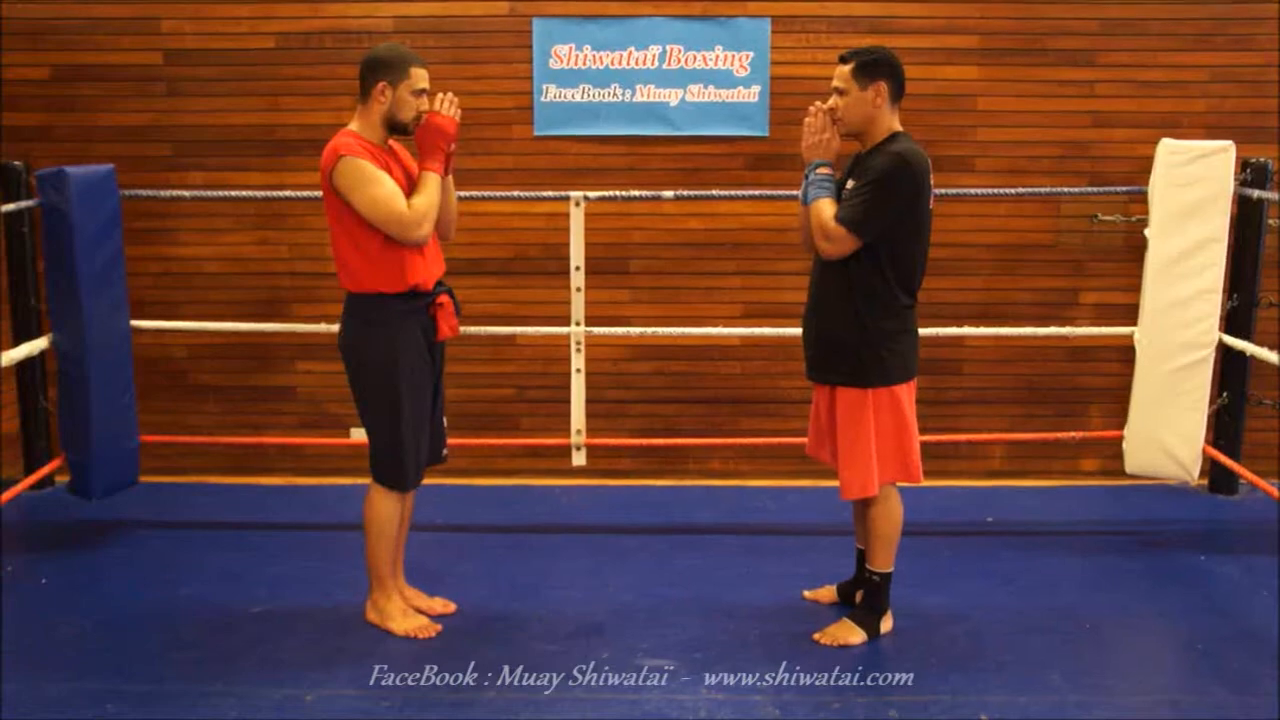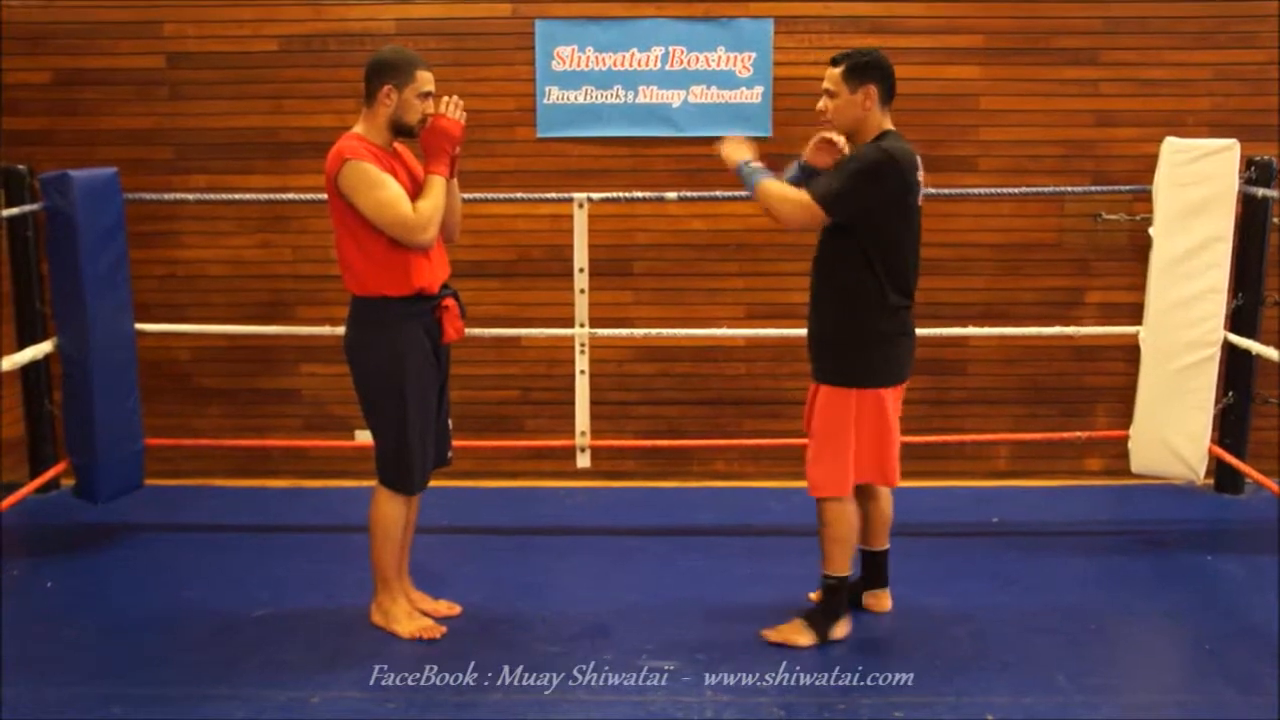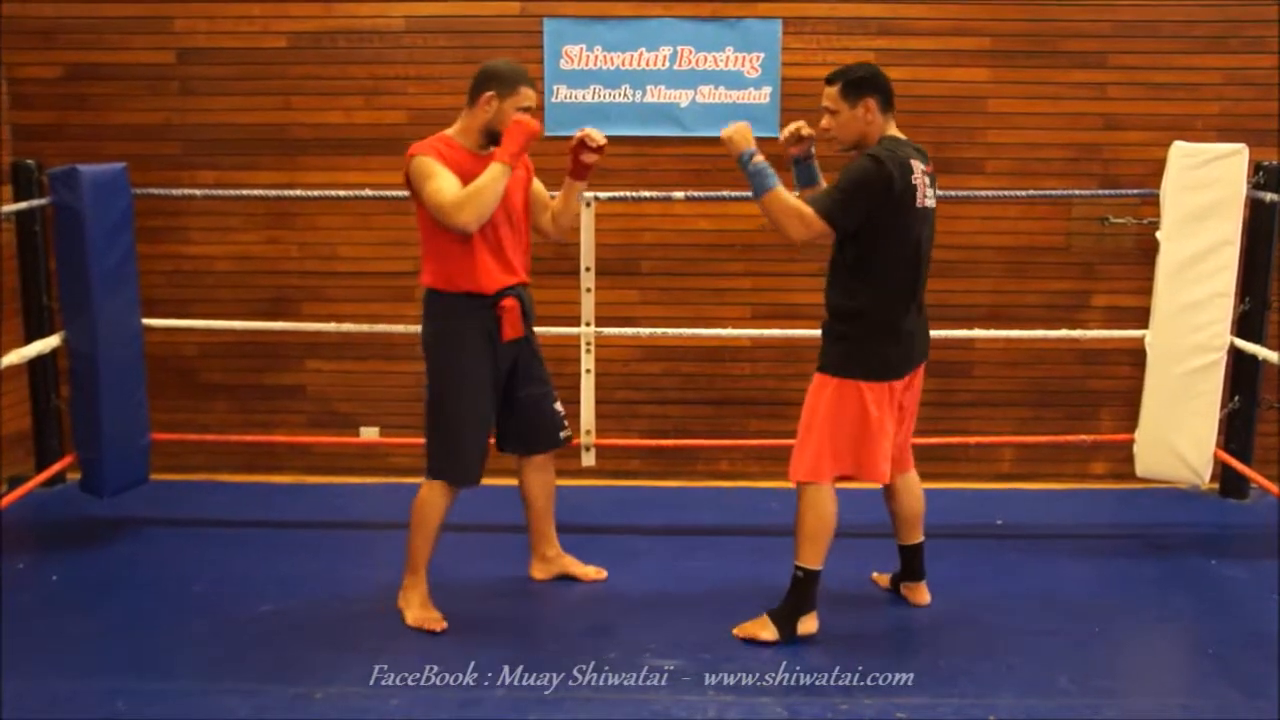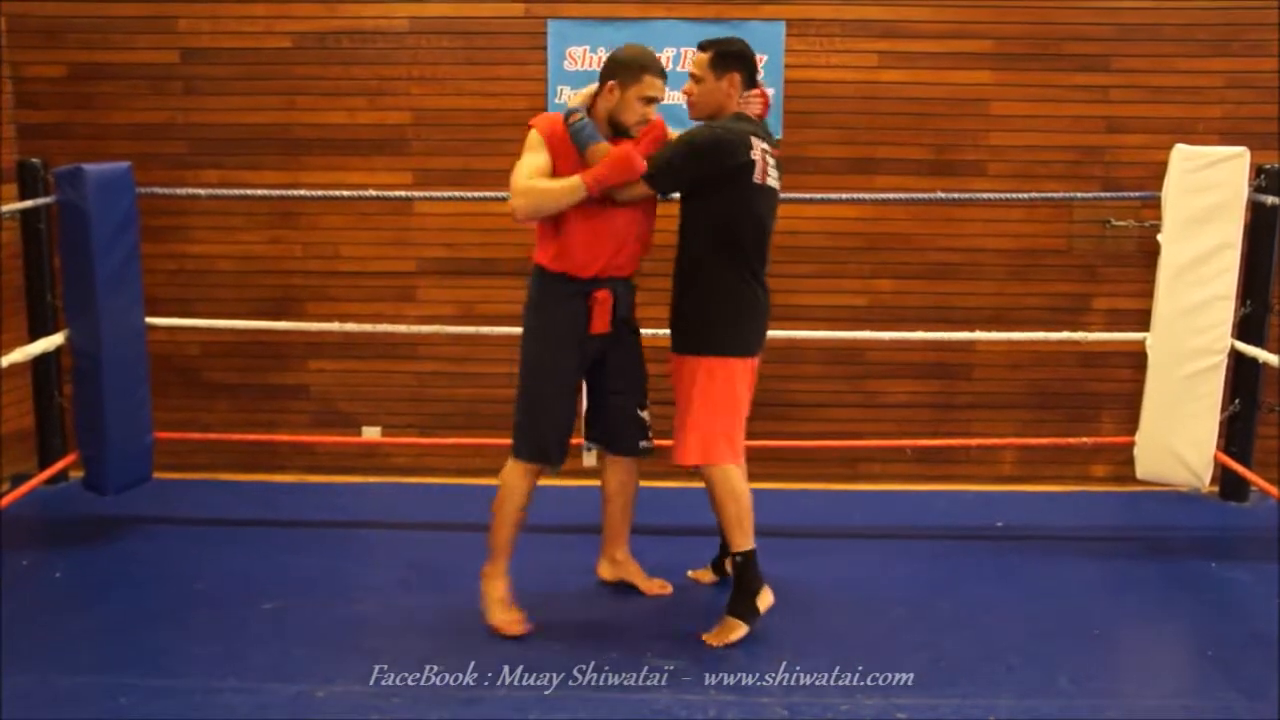
dt=1s
person 1, frame 1
left shoulder: (899, 163)
right shoulder: (865, 162)
left elbow: (832, 240)
right elbow: (811, 239)
left wrist: (819, 166)
right wrist: (816, 165)
left hip: (874, 354)
right hip: (845, 347)
left knee: (876, 480)
right knee: (858, 475)
left ankle: (874, 609)
right ankle: (861, 580)
person 1, frame 2
left shoulder: (882, 162)
right shoulder: (870, 161)
left elbow: (794, 214)
right elbow: (807, 210)
left wrist: (746, 163)
right wrist: (813, 169)
left hip: (862, 353)
right hip: (867, 346)
left knee: (834, 481)
right knee: (867, 475)
left ankle: (827, 612)
right ankle: (872, 584)
person 1, frame 3
left shoulder: (875, 167)
right shoulder: (912, 163)
left elbow: (803, 229)
right elbow: (828, 214)
left wrist: (750, 159)
right wrist: (803, 161)
left hip: (861, 352)
right hip: (903, 344)
left knee: (815, 471)
right knee: (896, 462)
left ankle: (798, 607)
right ankle: (913, 577)
person 1, frame 4
left shoulder: (717, 142)
right shoulder: (753, 138)
left elbow: (626, 184)
left hip: (720, 324)
right hip: (726, 316)
left knee: (714, 451)
right knee: (722, 443)
left ankle: (750, 587)
right ankle: (733, 552)
person 2, frame 1
left shoulder: (394, 150)
right shoulder: (350, 157)
left elbow: (444, 228)
right elbow: (413, 228)
left wrist: (441, 156)
right wrist: (433, 155)
left hip: (417, 316)
right hip: (382, 322)
left knee: (412, 462)
right knee: (393, 468)
left ankle: (396, 583)
right ankle: (380, 599)
person 2, frame 2
left shoulder: (400, 152)
right shoulder: (355, 161)
left elbow: (447, 232)
right elbow: (418, 232)
left wrist: (446, 159)
right wrist: (438, 159)
left hip: (423, 319)
right hip: (387, 325)
left knee: (418, 467)
right knee: (400, 472)
left ankle: (401, 585)
right ankle: (385, 602)
person 2, frame 3
left shoulder: (511, 156)
right shoulder: (429, 157)
left elbow: (555, 226)
right elbow: (464, 216)
left wrist: (578, 171)
right wrist: (507, 154)
left hip: (511, 313)
right hip: (459, 318)
left knee: (541, 441)
right knee: (450, 465)
left ankle: (547, 554)
right ankle: (414, 586)
person 2, frame 4
left shoulder: (649, 138)
right shoulder: (553, 130)
right elbow: (521, 202)
right wrist: (601, 175)
left hip: (615, 301)
right hip: (558, 301)
left knee: (626, 439)
right knee: (536, 447)
left ankle: (615, 558)
right ankle: (497, 574)
